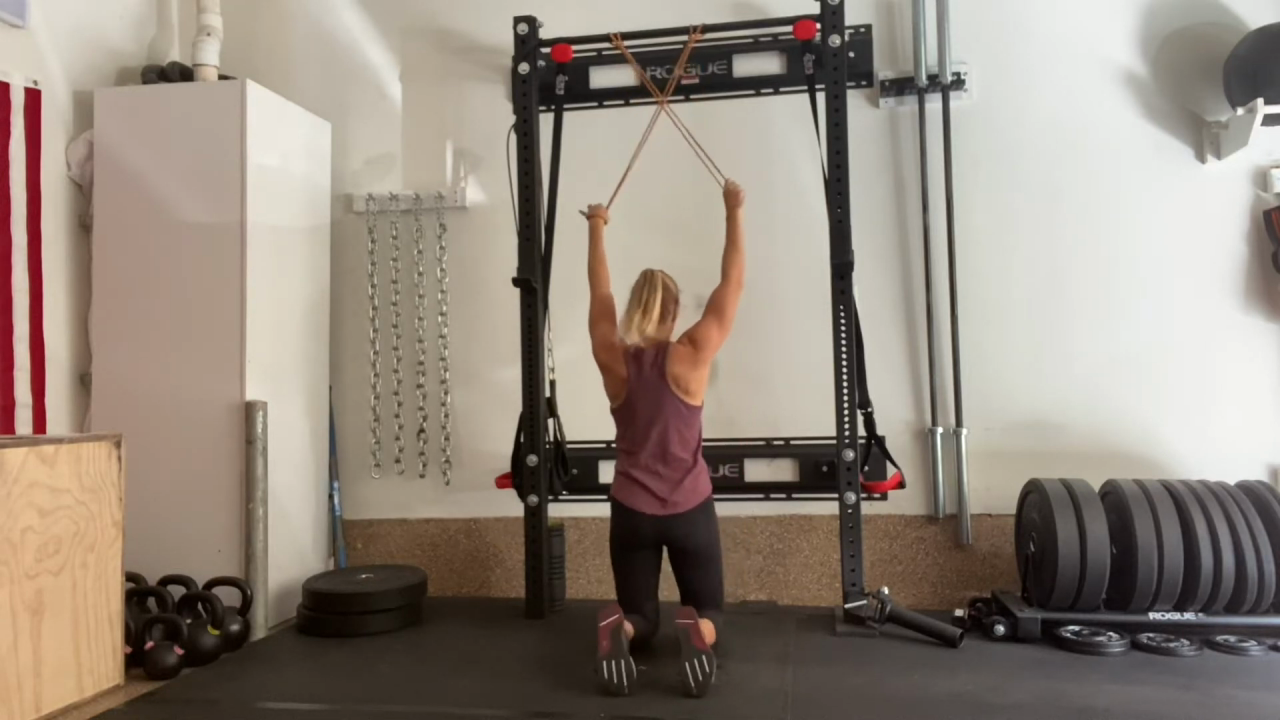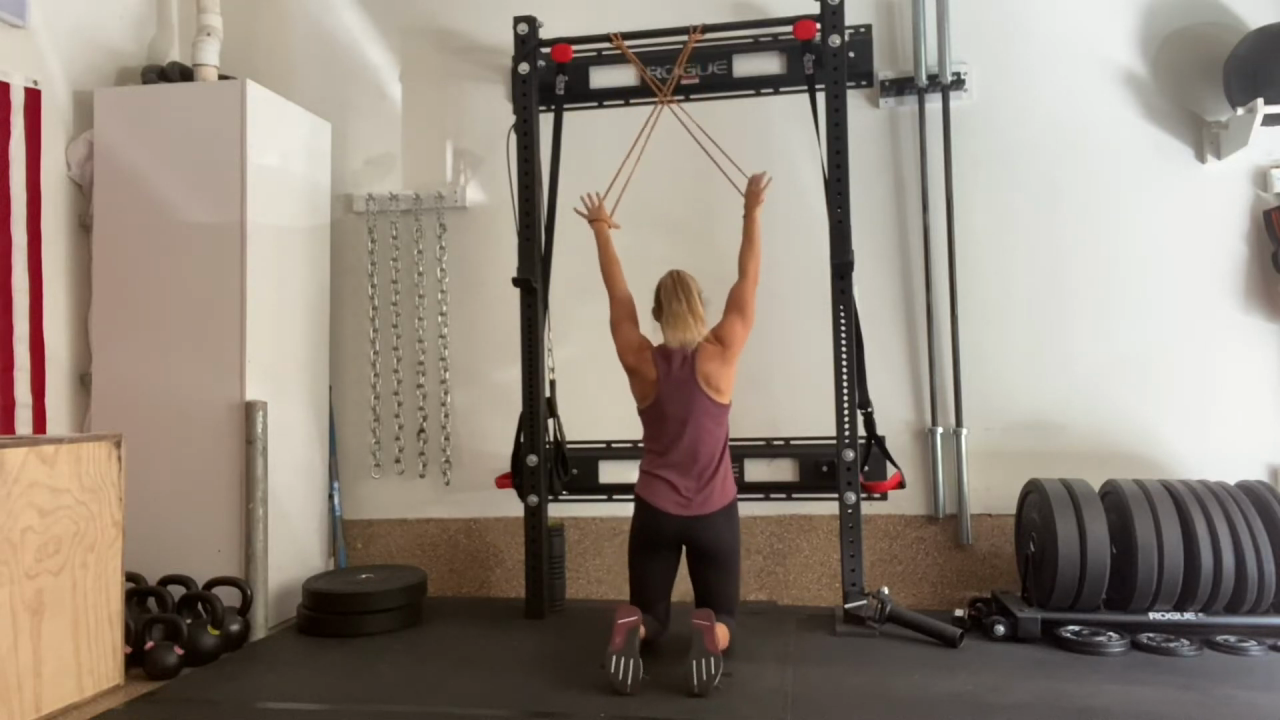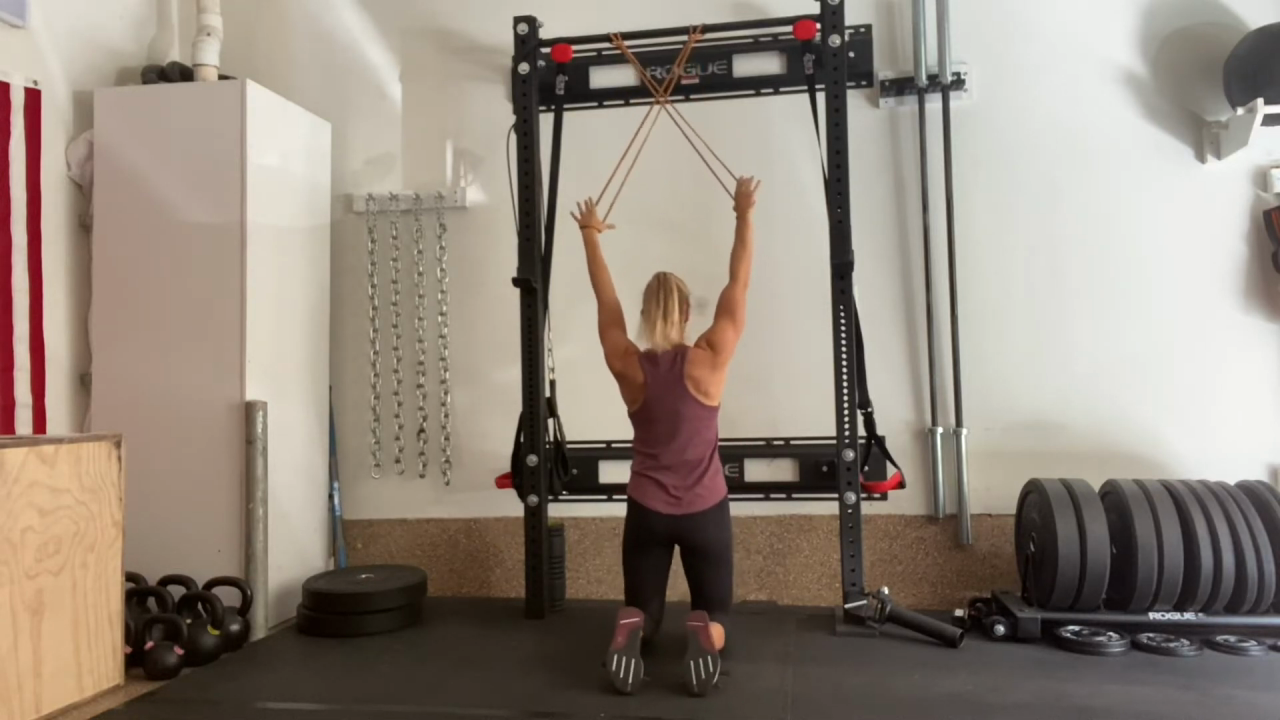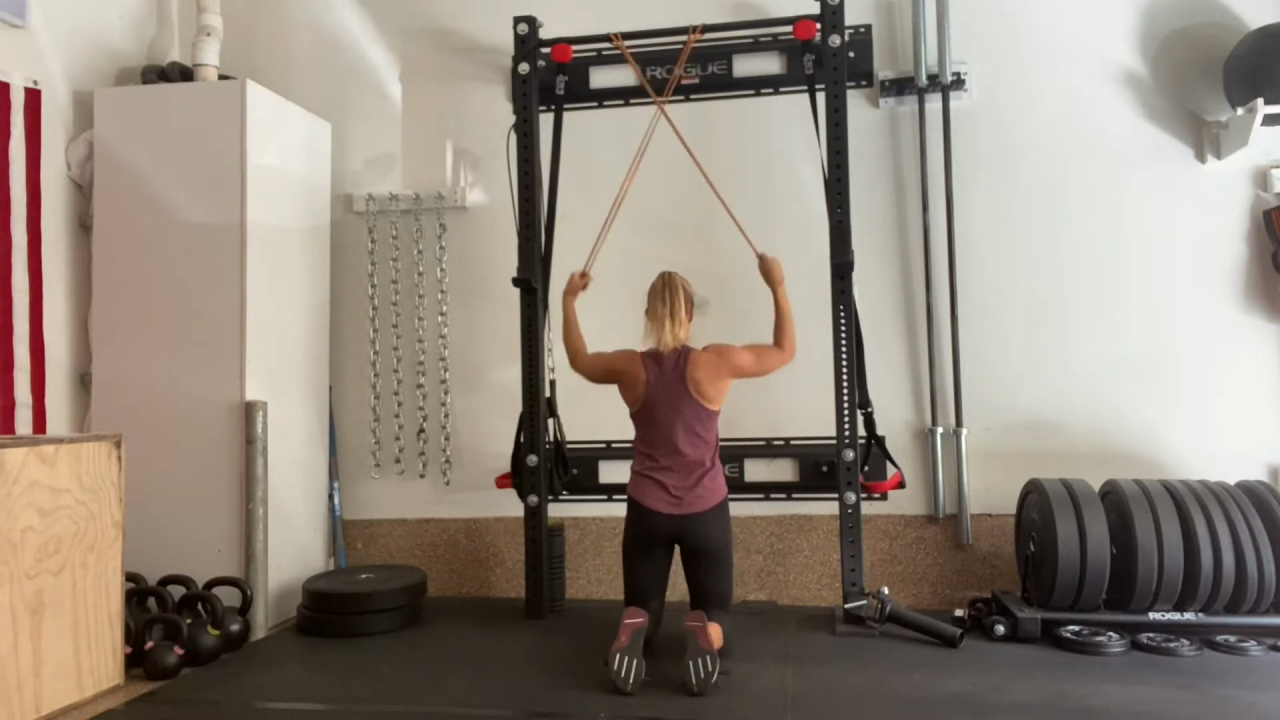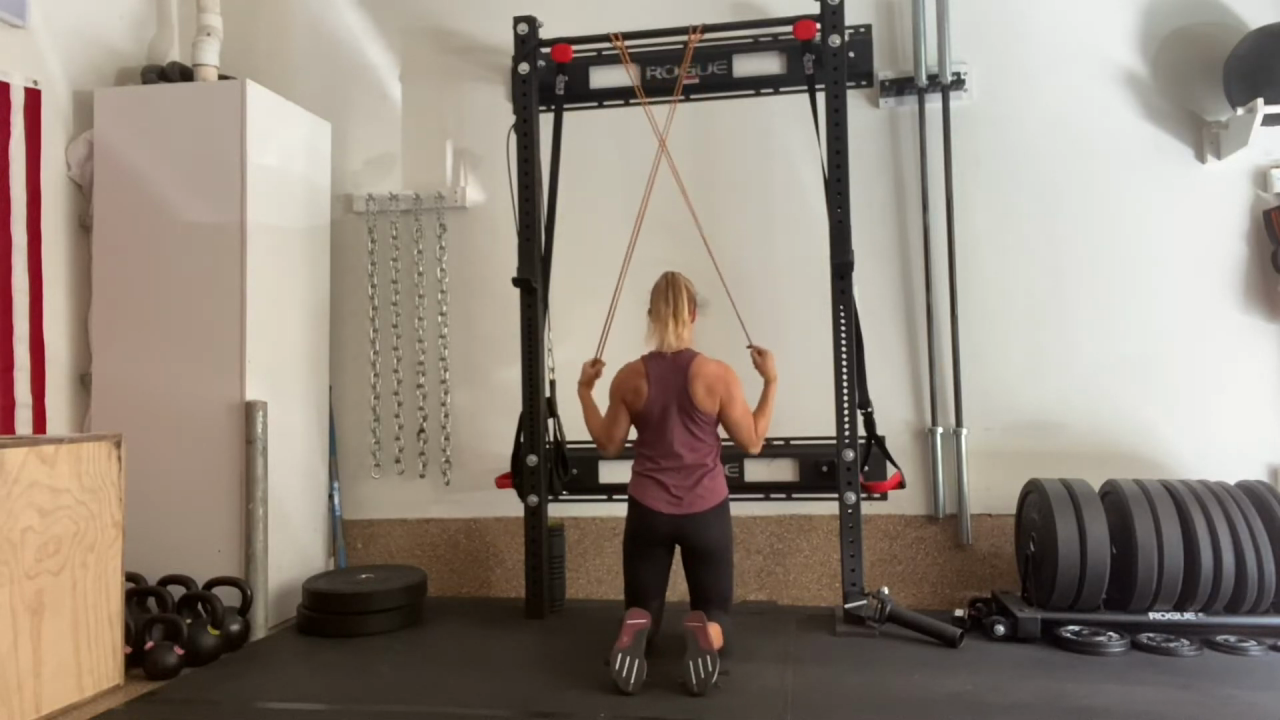
dt=0.5s
person 1, frame 1
left shoulder: (613, 361)
right shoulder: (691, 357)
left elbow: (600, 291)
right elbow: (732, 284)
left wrist: (596, 228)
right wrist: (734, 212)
left hip: (631, 511)
right hip: (690, 510)
left knee: (640, 617)
right knee: (707, 609)
left ankle: (619, 630)
right ankle: (695, 632)
person 1, frame 2
left shoulder: (640, 362)
right shoulder: (719, 358)
left elbow: (617, 292)
right elbow: (748, 281)
left wrist: (601, 229)
right wrist: (752, 211)
left hip: (655, 511)
right hip: (713, 512)
left knee: (648, 613)
right knee: (721, 614)
left ankle: (631, 632)
right ankle: (709, 636)
person 1, frame 3
left shoulder: (628, 367)
right shoulder: (708, 363)
left elbow: (606, 298)
right elbow: (738, 285)
left wrist: (590, 234)
right wrist: (744, 214)
left hip: (647, 511)
right hip: (704, 511)
left knee: (643, 610)
right knee: (714, 612)
left ankle: (630, 632)
right ankle: (703, 635)
person 1, frame 4
left shoulder: (628, 367)
right shoulder: (715, 362)
left elbow: (579, 360)
right elbow: (784, 352)
left wrist: (569, 301)
right wrist: (778, 288)
left hip: (647, 510)
right hip: (705, 510)
left knee: (642, 606)
right knee: (713, 610)
left ankle: (632, 631)
right ankle: (704, 633)
person 1, frame 5
left shoulder: (630, 376)
right shoulder: (717, 374)
left elbow: (608, 445)
right elbow: (753, 442)
left wrist: (585, 390)
right wrist: (771, 380)
left hip: (648, 510)
right hip: (706, 510)
left knee: (642, 607)
right knee: (713, 611)
left ankle: (634, 633)
right ankle: (704, 635)
